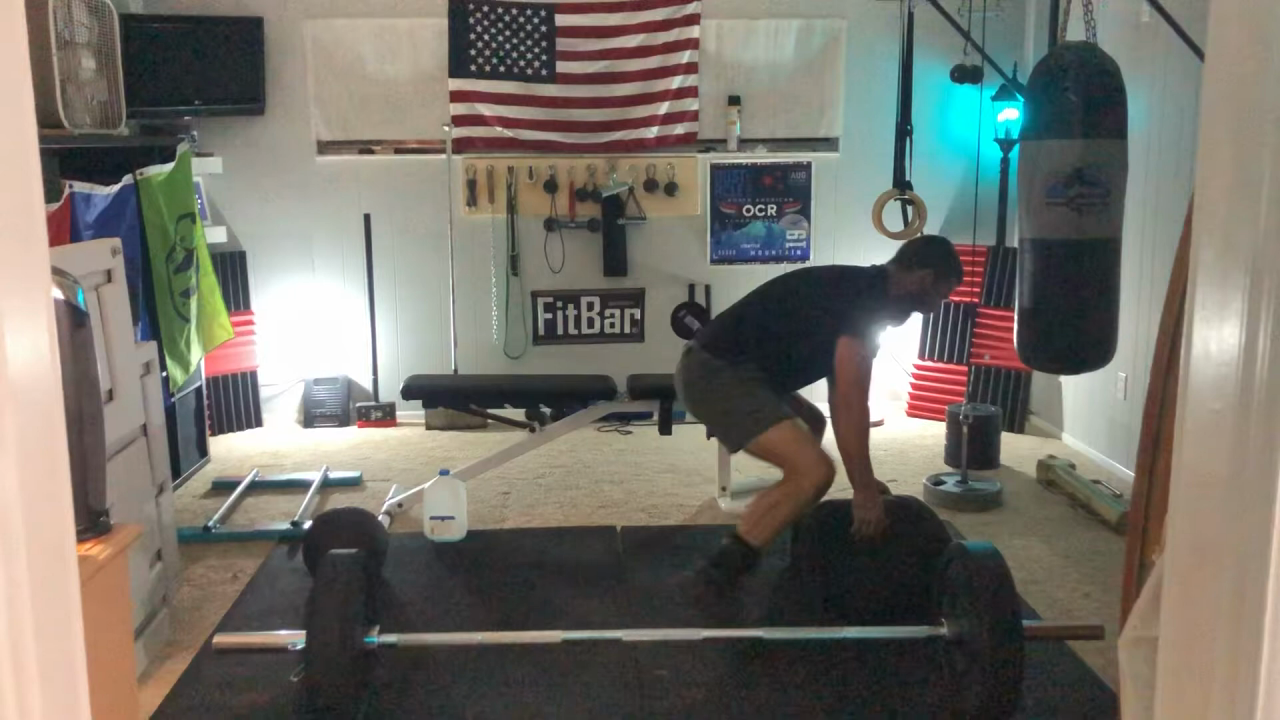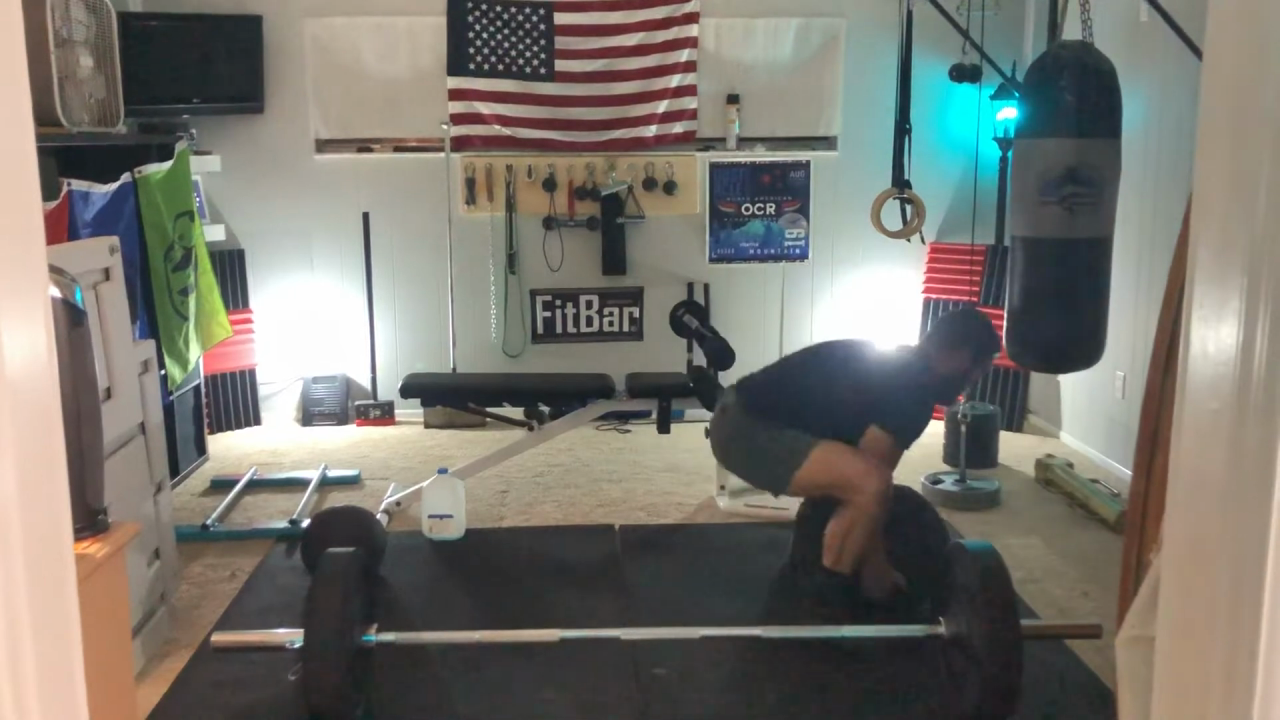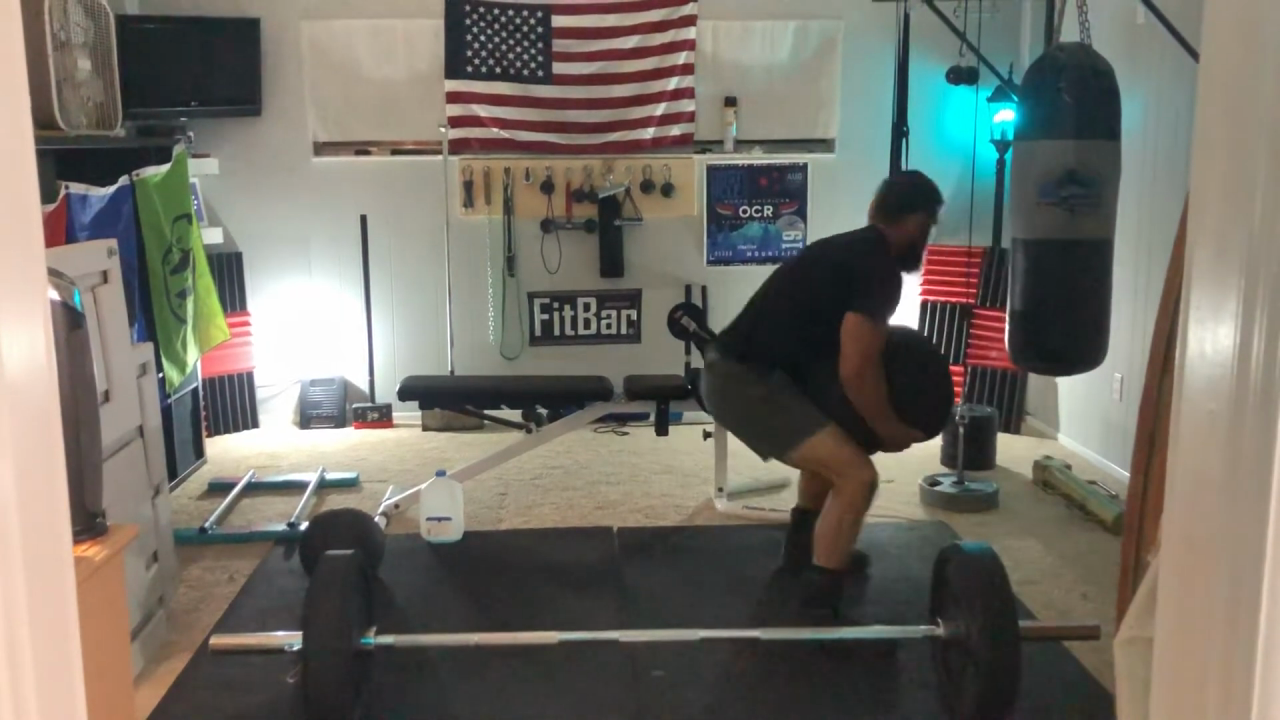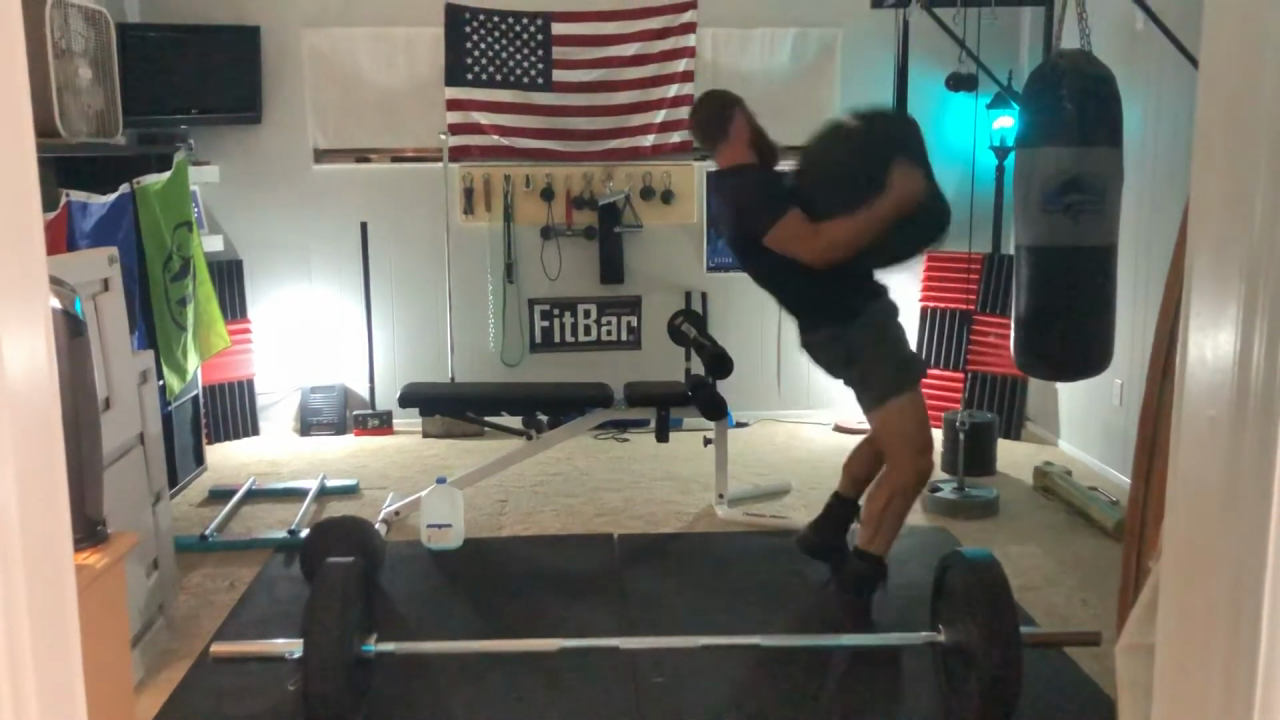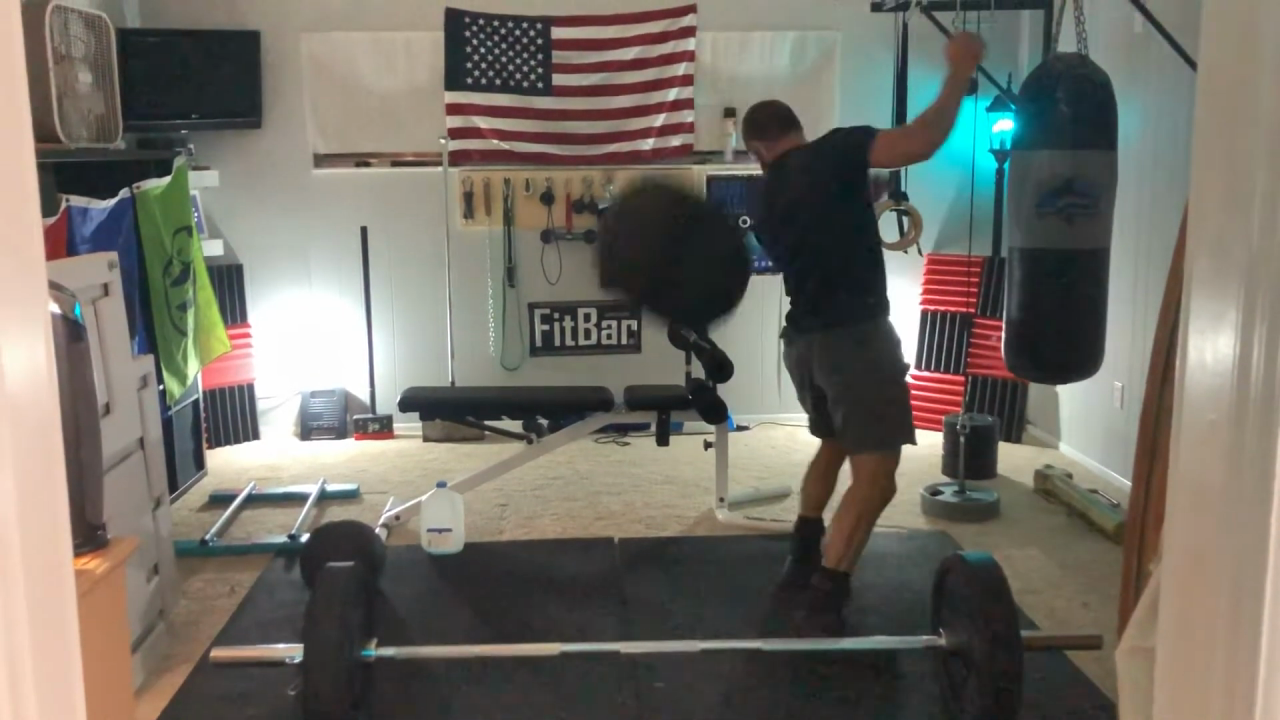
dt=0.7s
person 1, frame 1
left shoulder: (857, 290)
right shoulder: (867, 299)
left elbow: (841, 398)
right elbow: (850, 402)
left wrist: (862, 479)
right wrist: (864, 488)
left hip: (721, 365)
right hip: (715, 374)
left knee: (810, 424)
right knee: (814, 471)
right ankle: (721, 570)
person 1, frame 2
left shoulder: (893, 364)
right shoulder: (911, 394)
left elbow: (860, 464)
right elbow: (870, 483)
right wrist: (876, 566)
left hip: (742, 415)
right hip: (745, 430)
right knee: (870, 485)
person 1, frame 3
left shoulder: (849, 251)
right shoulder: (879, 270)
right elbow: (856, 370)
right wrist: (891, 430)
left hip: (738, 372)
right hip: (744, 385)
left knee: (834, 442)
right knee: (857, 475)
left ankle: (802, 546)
right ankle: (818, 610)
person 1, frame 4
left shoulder: (746, 186)
right shoulder: (750, 190)
left elbow: (810, 238)
right elbow: (818, 247)
right wrist: (892, 202)
left hip: (844, 324)
right hip: (854, 324)
left knee: (892, 438)
right knee: (911, 459)
left ankle: (826, 532)
right ankle: (856, 585)
person 1, frame 5
left shoulder: (770, 196)
right shoulder: (836, 150)
right elbow: (922, 139)
right wrist: (959, 76)
left hip: (802, 337)
right hip: (856, 335)
left knee: (835, 444)
right knee: (875, 476)
left ankle: (804, 561)
right ankle: (823, 603)
